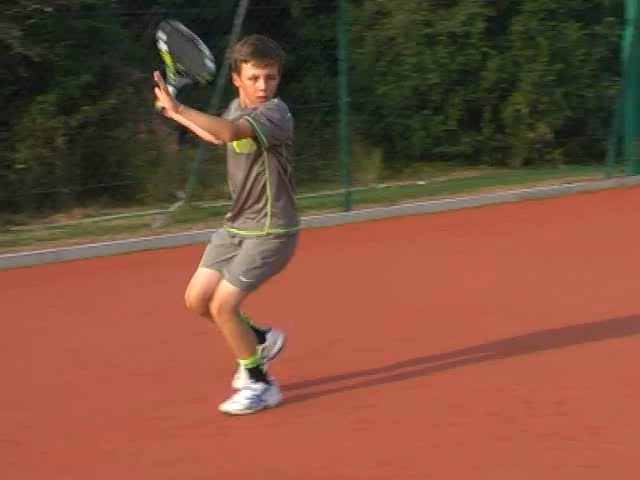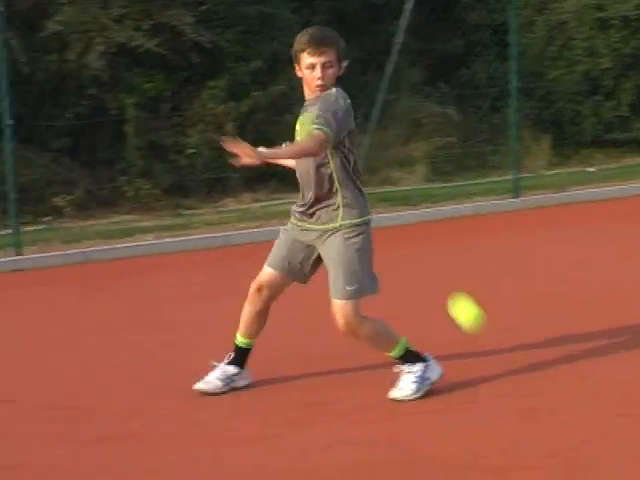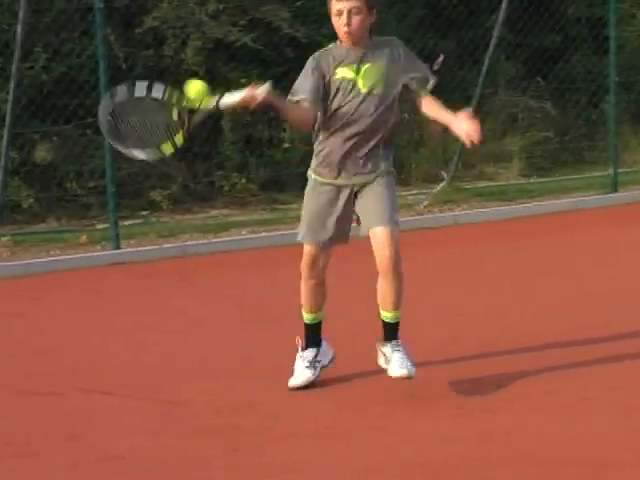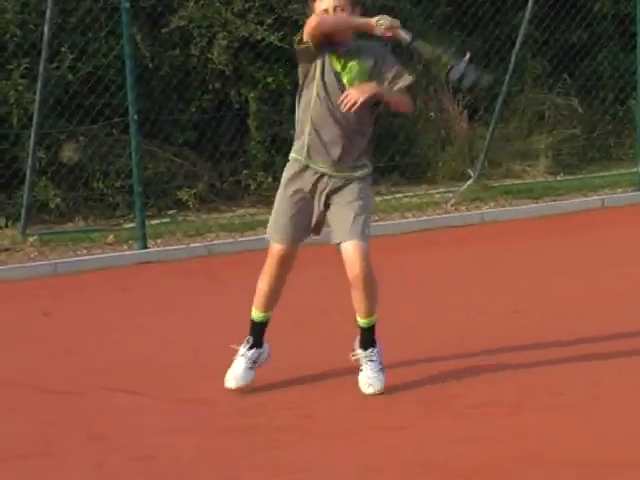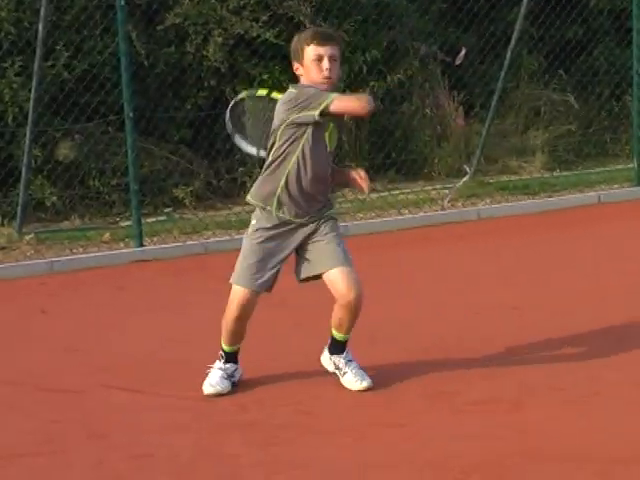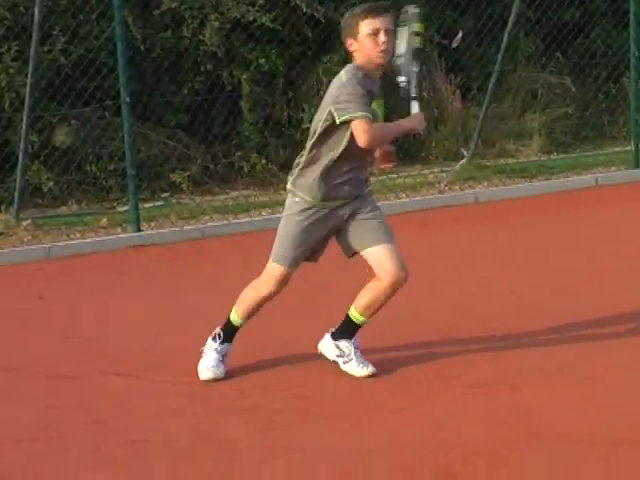
dt=0.2s
person 1, frame 1
left shoulder: (276, 113)
right shoulder: (238, 106)
left elbow: (224, 130)
left wrist: (176, 109)
left hip: (273, 232)
right hip: (239, 225)
left knee: (223, 305)
right knee: (195, 300)
left ankle: (259, 383)
right ankle: (263, 340)
person 1, frame 2
left shoulder: (335, 101)
right shoulder: (308, 105)
left elbow: (311, 148)
left wrist: (257, 153)
right wrist: (270, 157)
left hip: (345, 225)
right hip: (306, 221)
left knee: (348, 320)
right knee: (261, 288)
left ankle: (418, 365)
right ankle: (235, 367)
person 1, frame 3
left shoulder: (392, 51)
right shoulder: (320, 63)
left elbow: (423, 97)
right elbow: (304, 120)
left wrist: (455, 120)
right wrist: (270, 100)
left hip: (374, 174)
right hip: (326, 176)
left knee: (387, 256)
right knee: (312, 263)
left ankle: (391, 344)
right ankle: (314, 347)
person 1, frame 4
left shoulder: (376, 53)
right shoulder: (313, 49)
left elbow: (404, 105)
left wrist: (376, 87)
left hip: (352, 177)
right hip: (305, 171)
left knee: (360, 266)
right knee: (276, 262)
left ankle: (367, 348)
right ankle: (253, 347)
person 1, frame 5
left shoulder: (325, 107)
right shoulder: (298, 97)
right elbow: (362, 105)
left wrist: (350, 174)
right wrist: (364, 97)
left hip: (318, 218)
right hip: (273, 218)
left knee: (350, 295)
right knee: (241, 303)
left ankle: (337, 354)
right ankle: (228, 363)
person 1, frame 6
left shoulder: (369, 81)
right shoulder: (350, 83)
right elbow: (367, 136)
left wrist: (376, 152)
right wrist: (408, 125)
left hip: (356, 196)
right hip: (313, 195)
left knee: (394, 274)
right knee: (273, 281)
left ankle: (342, 338)
right ankle: (222, 340)
